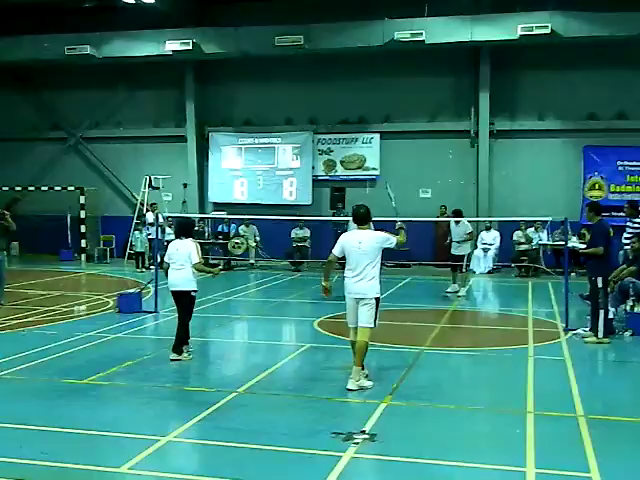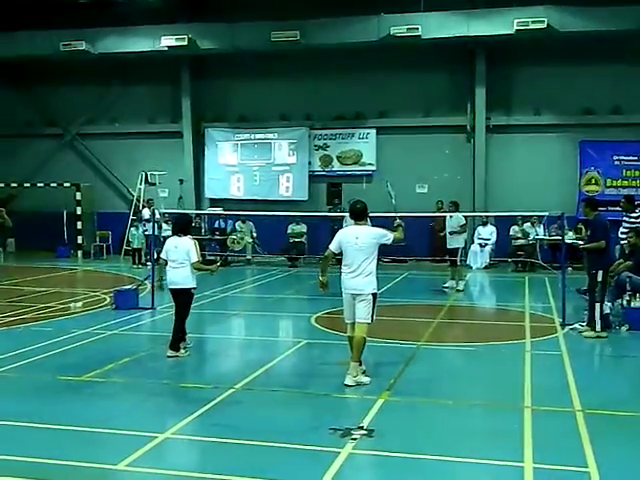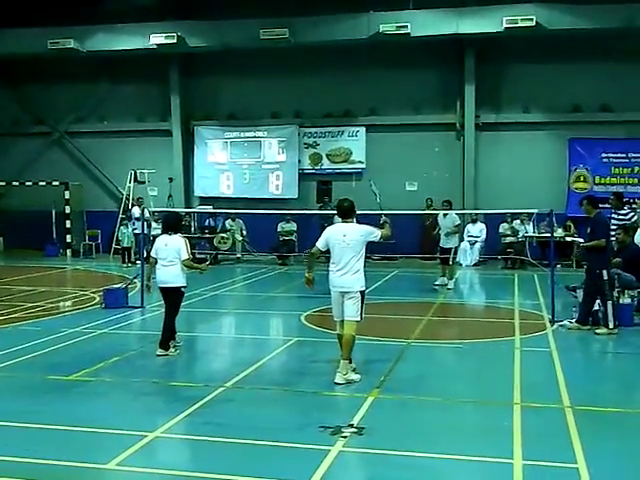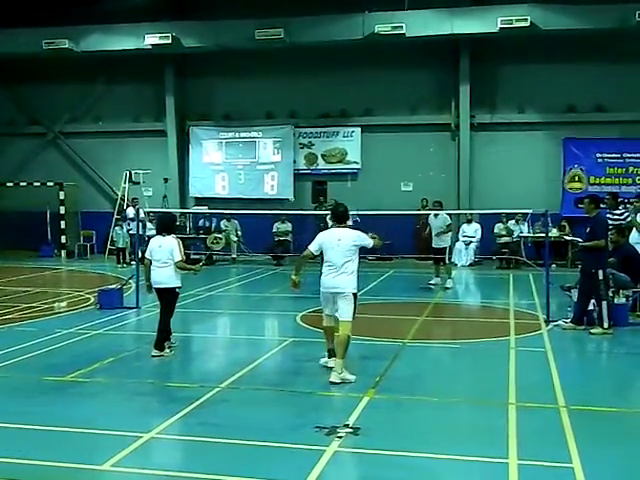
dt=0.7s
person 1, frame 1
left shoulder: (345, 237)
right shoulder: (378, 237)
left elbow: (330, 260)
right elbow: (402, 240)
left wrist: (325, 281)
right wrist: (401, 228)
left hip: (351, 290)
right hip: (369, 291)
left knee: (354, 331)
right knee: (364, 332)
left ankle: (359, 368)
right ankle: (356, 377)
person 1, frame 2
left shoulder: (342, 233)
right shoulder: (375, 233)
left elbow: (327, 256)
right elbow: (399, 237)
left wrist: (323, 275)
right wrist: (399, 226)
left hip: (347, 286)
right hip: (366, 287)
left knee: (351, 326)
right knee: (361, 328)
left ankle: (357, 364)
right ankle: (353, 373)
person 1, frame 3
left shoulder: (330, 231)
right shoulder: (363, 230)
left elbow: (313, 253)
right elbow: (386, 234)
left wrist: (309, 272)
right wrist: (385, 223)
left hip: (336, 283)
right hip: (354, 285)
left knee: (340, 324)
right knee: (350, 325)
left ankle: (347, 361)
right ankle: (343, 371)
person 1, frame 4
left shoulder: (323, 235)
right shoulder: (356, 235)
left elbow: (305, 256)
right elbow: (377, 244)
left wrist: (295, 275)
right wrist: (373, 237)
left hip: (327, 284)
right hip: (347, 286)
left knee: (328, 316)
right knee: (345, 326)
left ankle: (331, 357)
right ankle: (338, 371)
person 2, frame 1
left shoulder: (172, 244)
right shoulder: (192, 244)
left elbow: (165, 266)
right elbow: (197, 266)
right wrist: (213, 270)
left hip: (174, 284)
right hip: (187, 285)
left knee: (183, 315)
right knee: (184, 317)
left ankle: (184, 343)
right ankle: (177, 351)
person 2, frame 2
left shoulder: (169, 241)
right shoulder: (190, 242)
left elbow: (162, 263)
right elbow: (196, 265)
right wrist: (211, 268)
left hip: (172, 282)
right hip: (186, 283)
left knee: (179, 313)
right knee: (181, 314)
left ankle: (182, 340)
right ankle: (174, 348)
person 2, frame 3
left shoulder: (159, 240)
right shoulder: (181, 240)
left elbow: (152, 261)
right elbow: (186, 263)
left wrist: (148, 279)
right wrist: (199, 267)
left hip: (162, 281)
right hip: (176, 282)
left knee: (170, 311)
right knee: (171, 313)
left ankle: (172, 338)
right ankle: (163, 347)
person 2, frame 4
left shoulder: (153, 241)
right shoulder: (174, 241)
left elbow: (146, 263)
right elbow: (179, 264)
left wrist: (148, 281)
right wrist: (194, 268)
left hip: (157, 281)
right hip: (170, 282)
left knee: (165, 311)
right knee: (166, 313)
left ankle: (166, 339)
right ankle: (158, 347)
person 3, frame 1
left shoulder: (599, 227)
right shoulder: (601, 225)
left elbow: (599, 250)
left wrist: (583, 251)
right wrist: (585, 248)
left hip: (599, 270)
right hip: (597, 269)
left knee: (600, 302)
right knee: (596, 301)
left ankle: (602, 335)
right ankle: (596, 330)
person 3, frame 2
left shoulder: (598, 222)
right shoulder: (595, 221)
left elbow: (602, 244)
left wrist: (584, 246)
right wrist: (585, 244)
left hip: (599, 265)
right hip: (595, 264)
left knee: (596, 296)
right knee: (593, 295)
left ankle: (599, 329)
right ankle: (592, 325)
person 3, frame 3
left shoulder: (601, 220)
right shoulder: (593, 219)
left elbow: (602, 242)
left wrist: (584, 245)
right wrist: (583, 245)
left hip: (601, 265)
right hip: (592, 264)
left knee: (605, 295)
right knee: (588, 293)
left ankle: (610, 326)
right ankle: (582, 321)
person 3, frame 4
left shoulder: (600, 220)
right shoulder: (592, 219)
left elbow: (601, 243)
left wrist: (583, 244)
right wrist: (580, 244)
left hip: (597, 265)
right hip: (588, 264)
left knee: (600, 295)
right knee: (583, 293)
left ankle: (604, 326)
right ankle: (577, 321)
